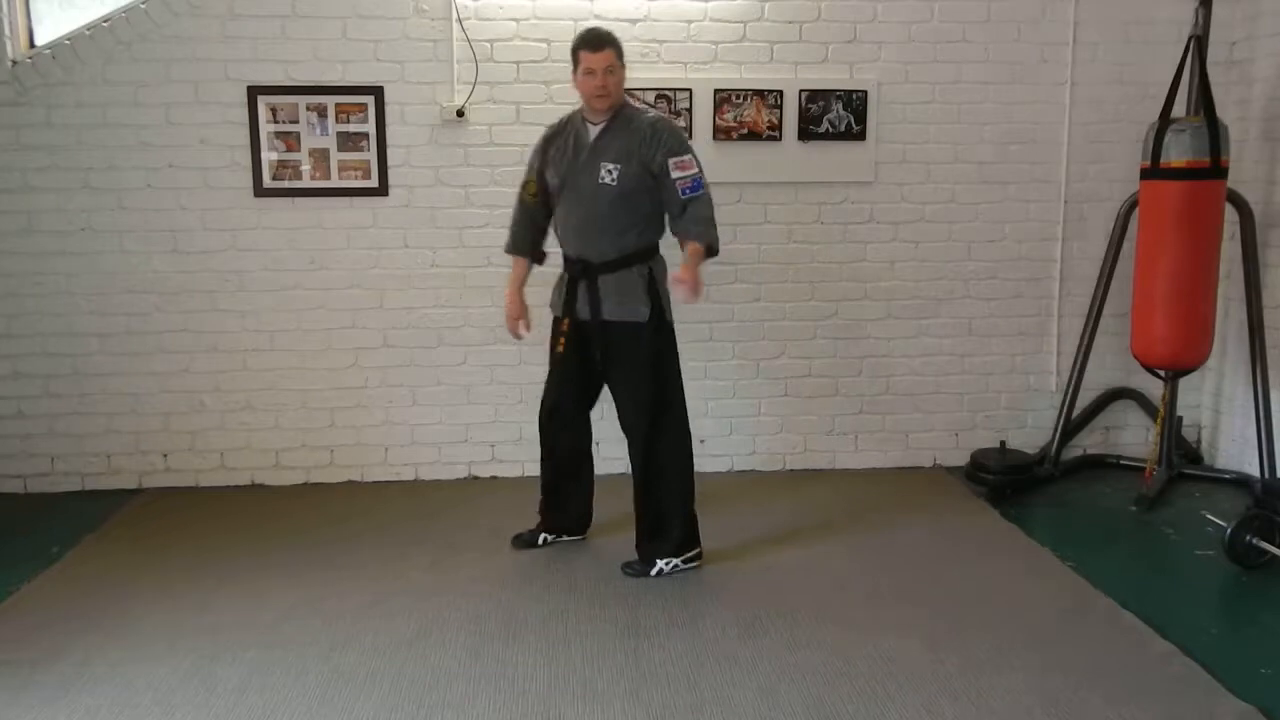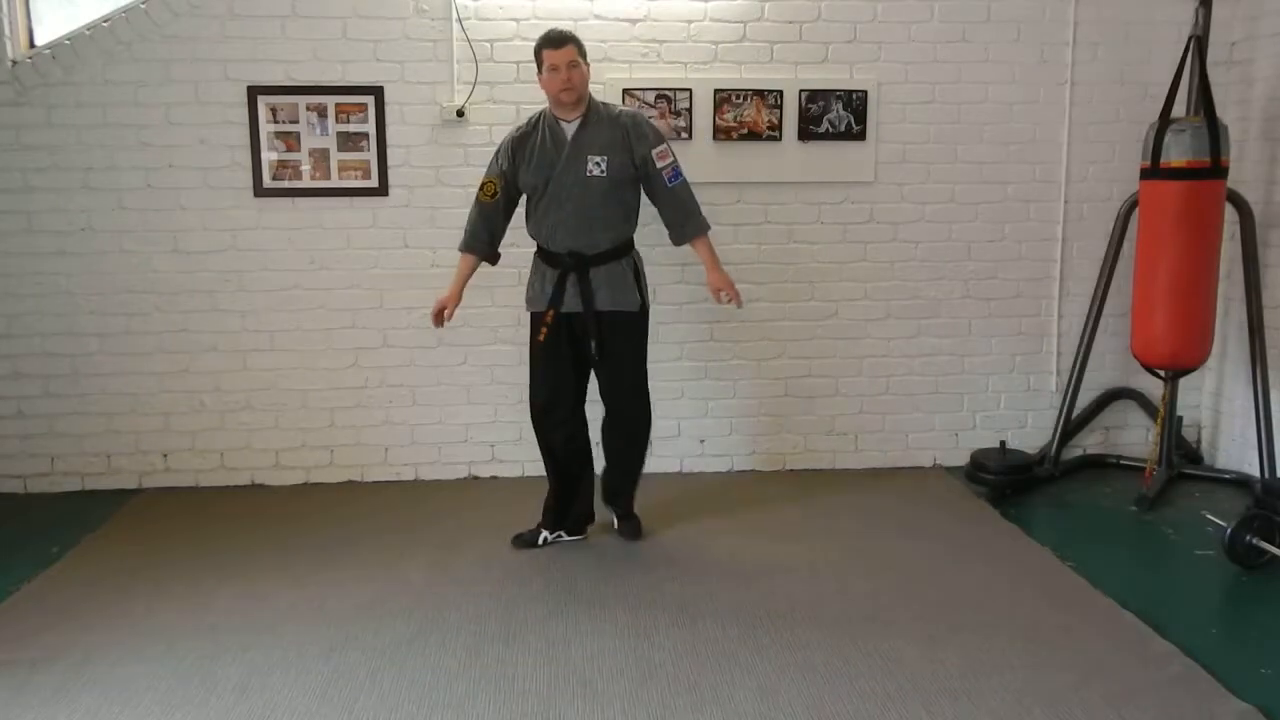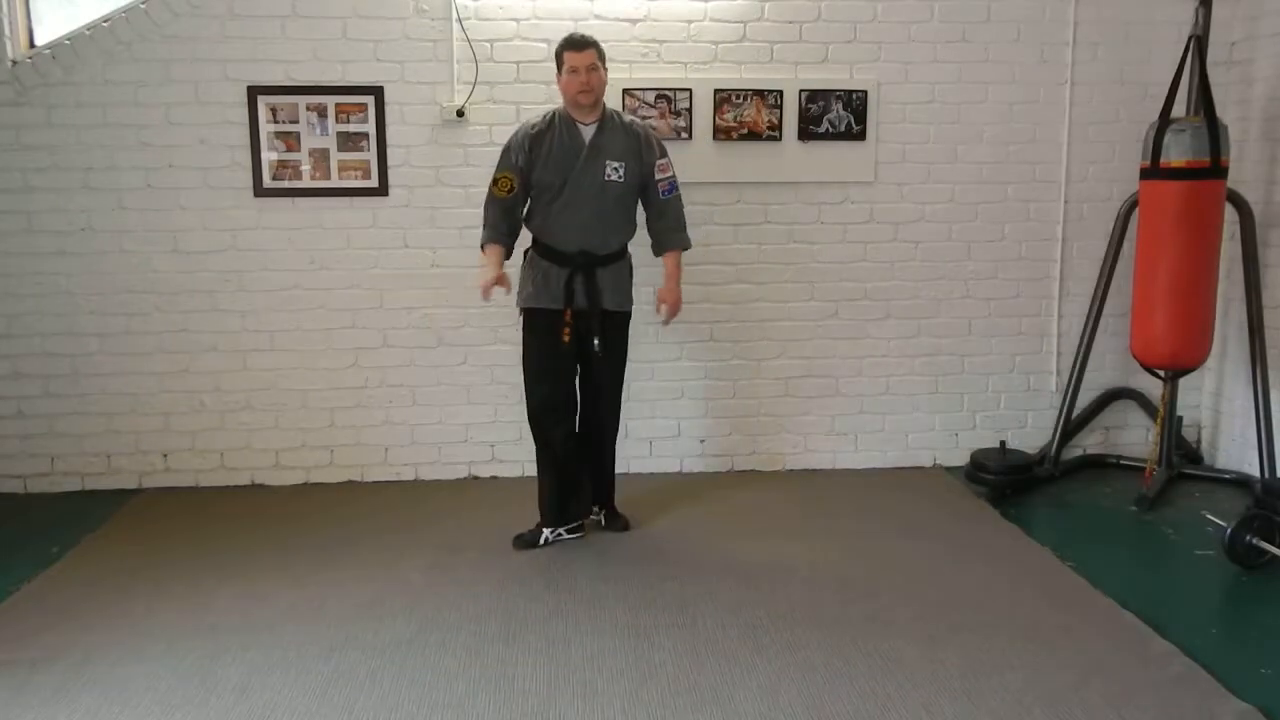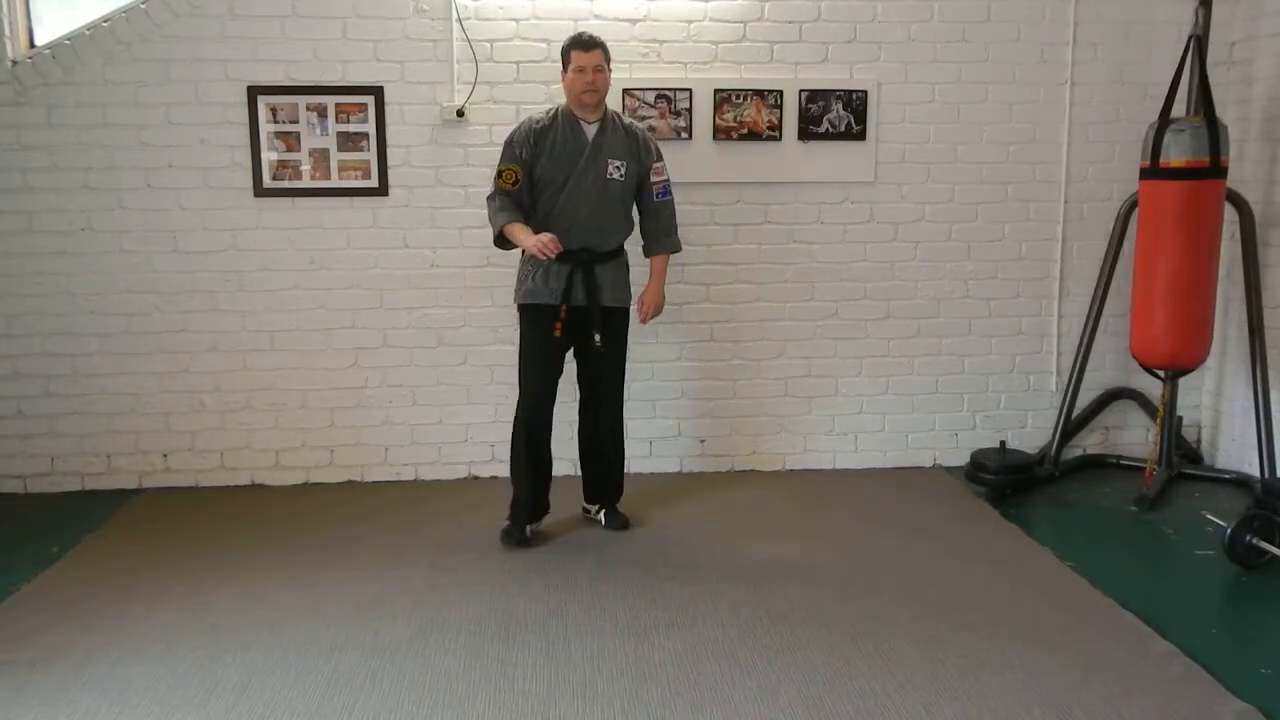
dt=0.3s
person 1, frame 1
left shoulder: (657, 134)
right shoulder: (554, 139)
left elbow: (694, 211)
right elbow: (529, 218)
left wrist: (690, 263)
right wrist: (515, 289)
left hip: (634, 297)
right hip: (575, 293)
left knee: (651, 421)
right knee: (561, 413)
left ankle: (673, 545)
right ankle: (563, 521)
person 1, frame 2
left shoulder: (629, 128)
right shoulder: (520, 142)
left elbow: (675, 198)
right elbow: (488, 214)
left wrist: (711, 267)
right wrist: (457, 287)
left hip: (615, 283)
right hip: (552, 286)
left knee: (626, 405)
right knee: (553, 409)
left ankle: (620, 503)
right ankle: (566, 517)
person 1, frame 3
left shoulder: (637, 139)
right shoulder: (530, 139)
left elbow: (664, 213)
right elbow: (501, 209)
left wrist: (672, 279)
right wrist: (494, 266)
left hip: (608, 283)
right hip: (548, 284)
left knee: (602, 402)
right knee: (549, 403)
left ankle: (598, 501)
right ankle: (562, 515)
person 1, frame 4
left shoulder: (635, 140)
right shoulder: (532, 134)
left elbow: (657, 214)
right elbow: (503, 200)
left wrist: (656, 281)
right wrist: (527, 238)
left hip: (607, 280)
right hip: (547, 282)
left knee: (604, 398)
right knee: (535, 398)
left ankle: (601, 498)
right ankle: (526, 511)
